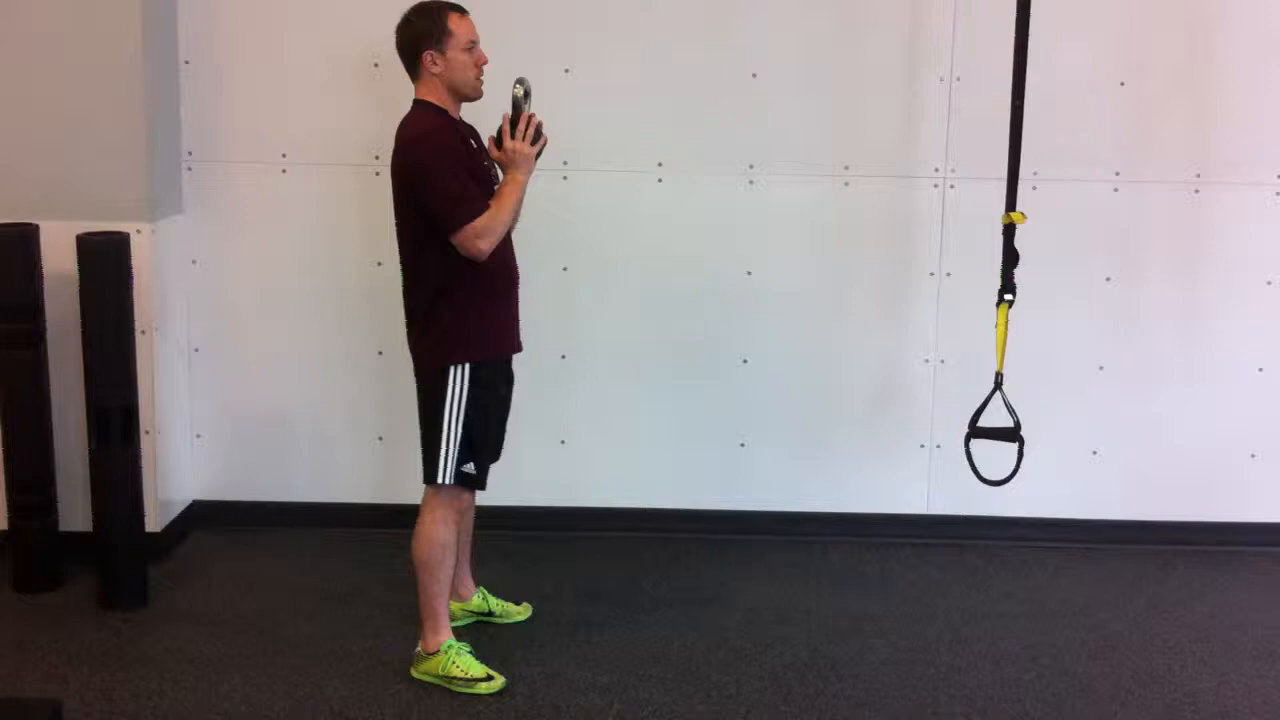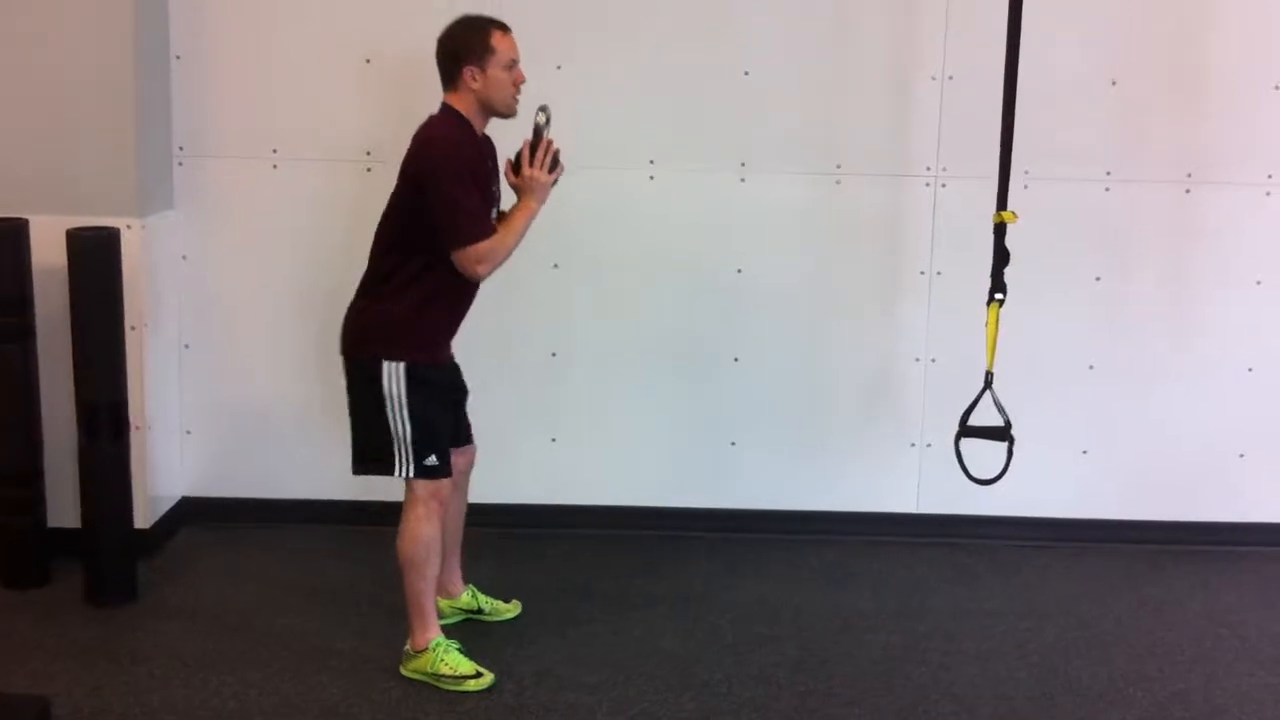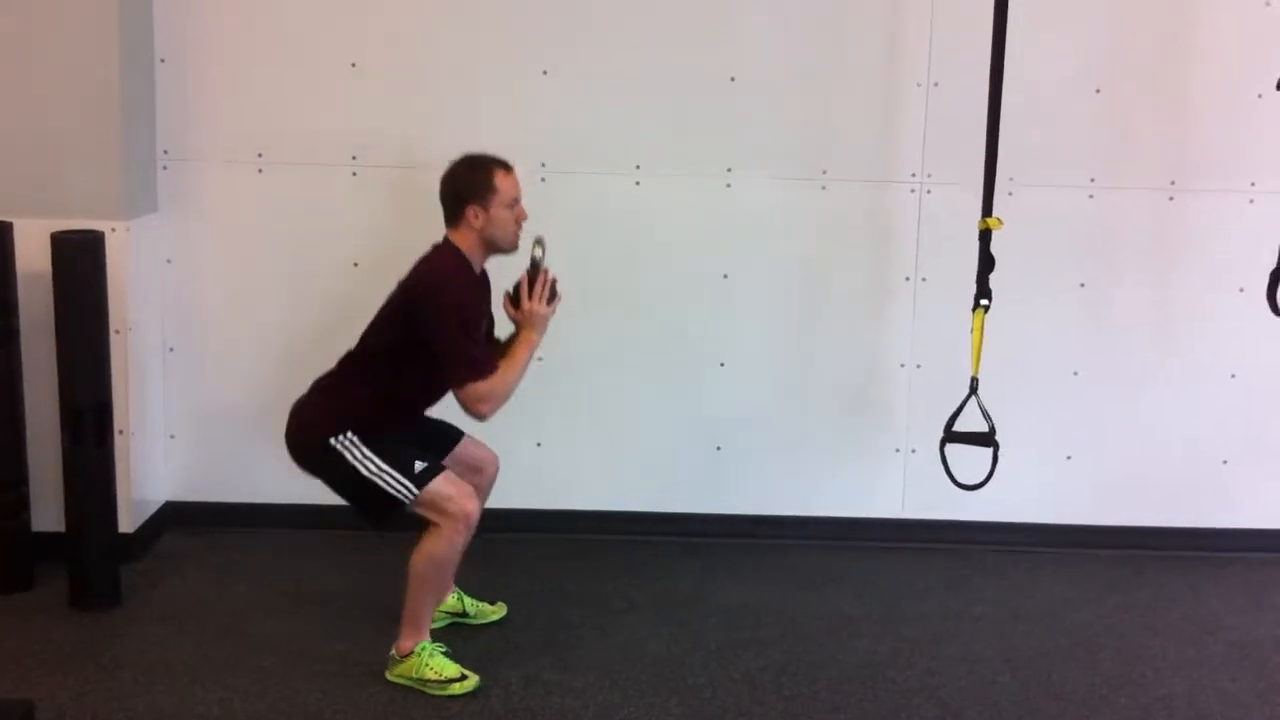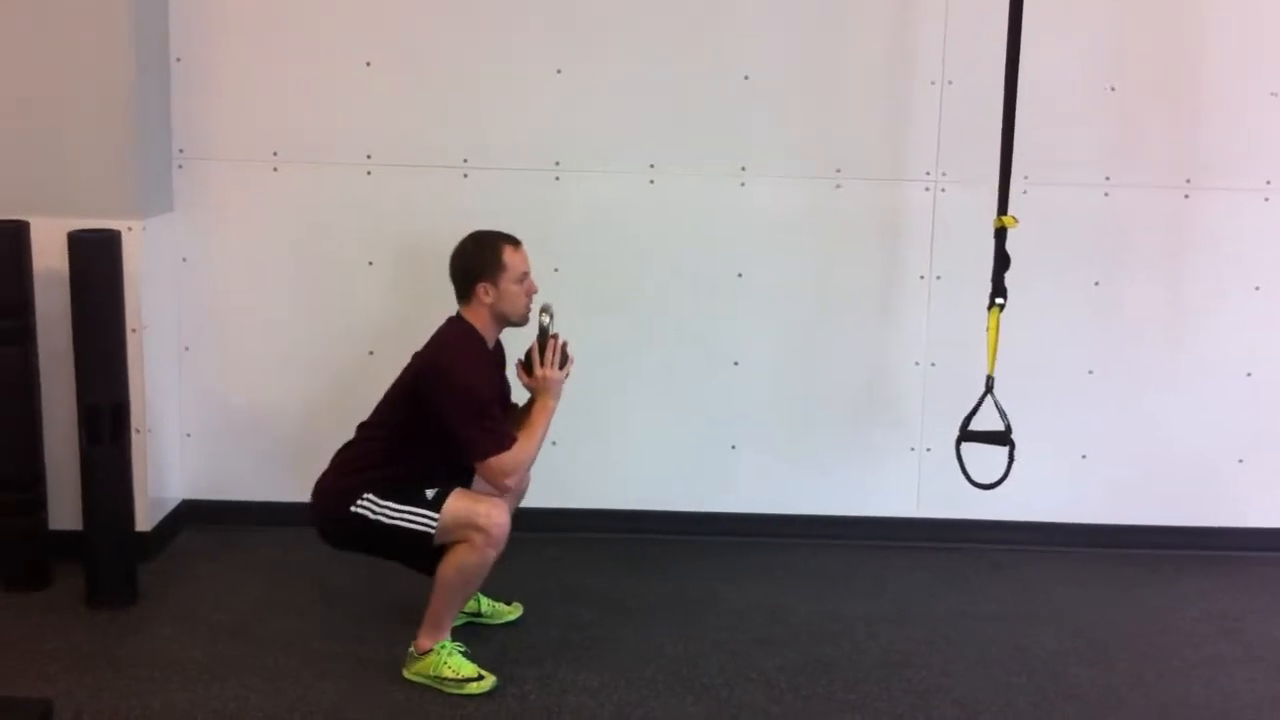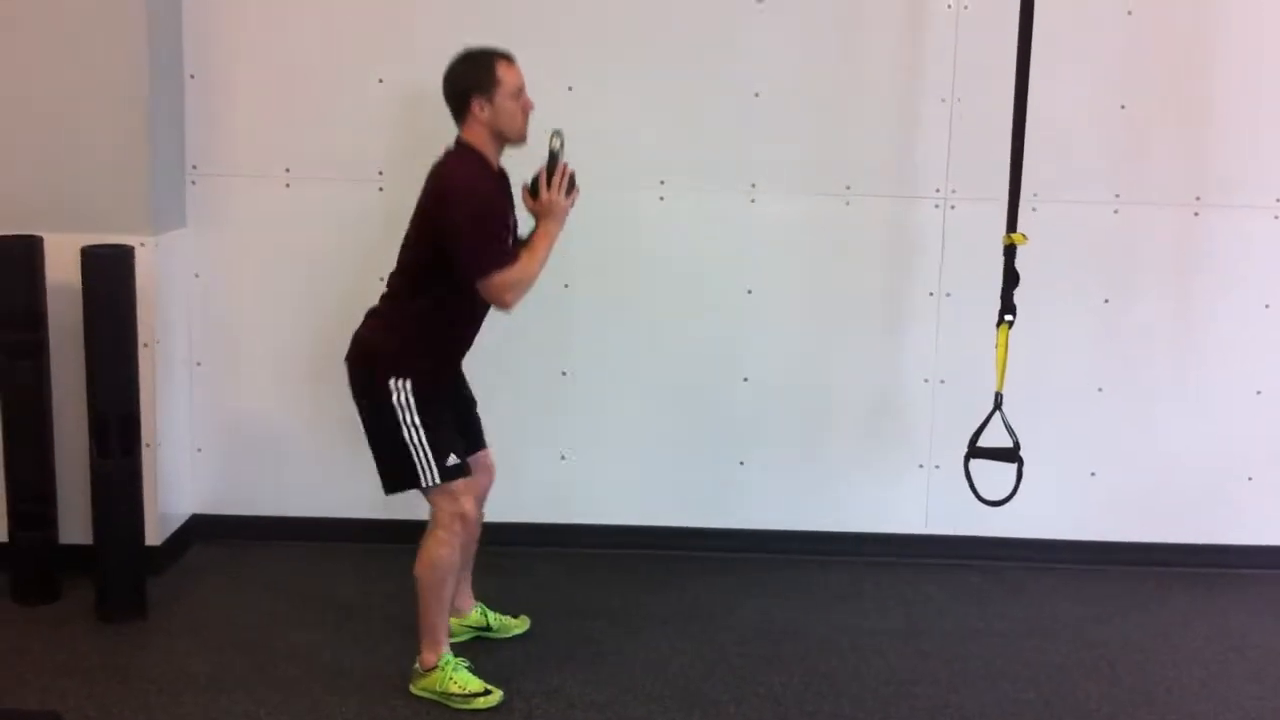
dt=0.7s
person 1, frame 1
left shoulder: (450, 131)
right shoulder: (427, 138)
right elbow: (477, 238)
left wrist: (507, 167)
right wrist: (519, 172)
left hip: (480, 338)
right hip: (456, 345)
left knee: (466, 481)
right knee: (447, 489)
left ankle: (463, 594)
right ankle: (435, 647)
person 1, frame 2
left shoulder: (472, 142)
right shoulder: (446, 145)
left elbow: (478, 240)
right elbow: (478, 259)
left wrist: (523, 194)
right wrist: (534, 198)
left hip: (424, 339)
right hip: (393, 343)
left knee: (457, 464)
right knee: (428, 487)
left ankle: (452, 591)
right ankle: (424, 645)
person 1, frame 3
left shoulder: (466, 274)
right shoulder: (445, 285)
left elbow: (485, 370)
right elbow: (483, 400)
left wrist: (522, 328)
right wrist: (533, 332)
left hip: (378, 415)
right hip: (333, 430)
left knee: (482, 466)
right knee: (459, 507)
left ankle: (439, 595)
right ankle: (409, 651)
person 1, frame 4
left shoulder: (479, 345)
right shoulder: (457, 364)
left elbow: (503, 442)
right elbow: (503, 473)
left wrist: (536, 396)
right wrist: (549, 398)
left hip: (394, 476)
right hip: (353, 500)
left knee: (515, 480)
right knee: (490, 522)
left ankle: (456, 596)
right ankle: (428, 650)
person 1, frame 5
left shoulder: (482, 173)
right shoulder: (465, 182)
left elbow: (497, 270)
right elbow: (503, 290)
left wrist: (538, 220)
right wrist: (551, 224)
left hip: (431, 359)
right hip: (397, 366)
left knee: (477, 478)
right knee: (455, 504)
left ankle: (461, 611)
right ankle: (432, 664)
